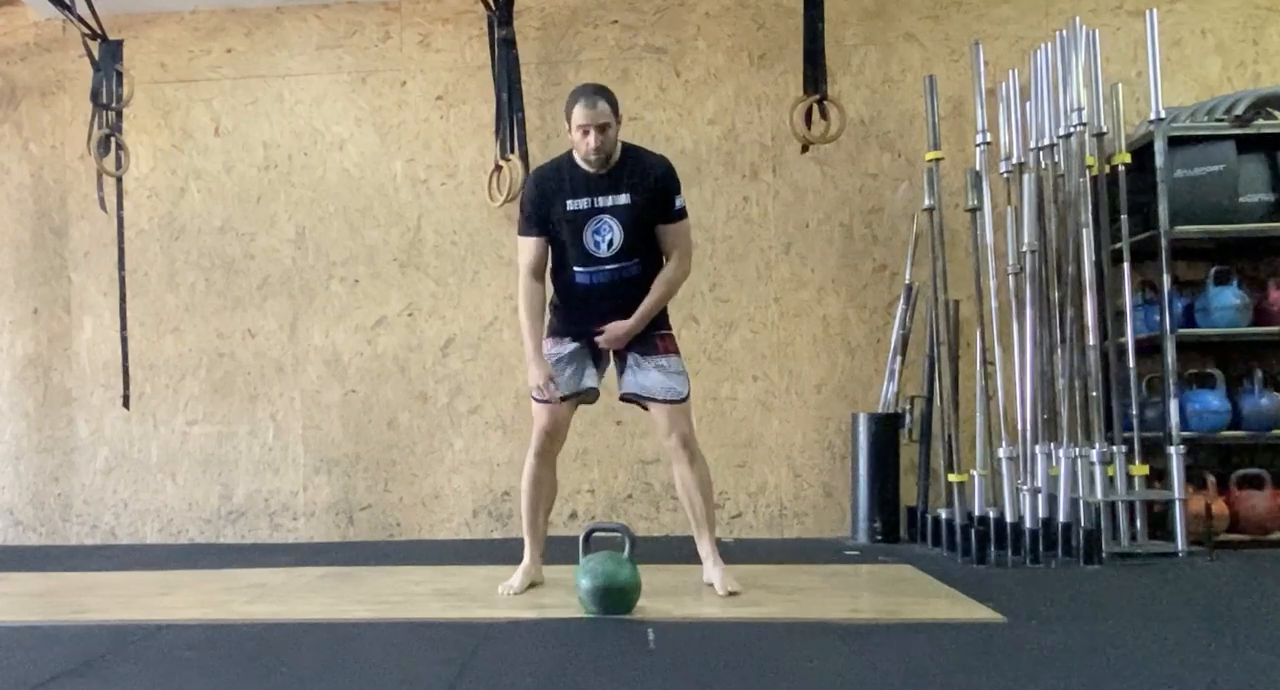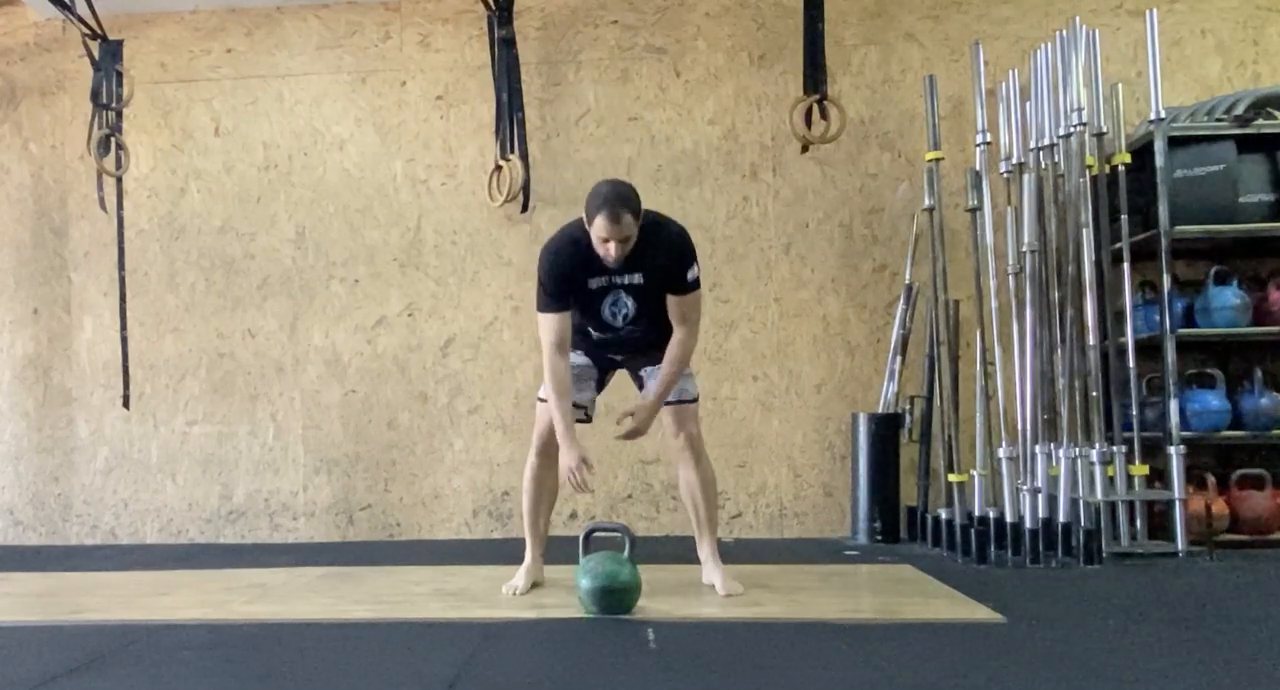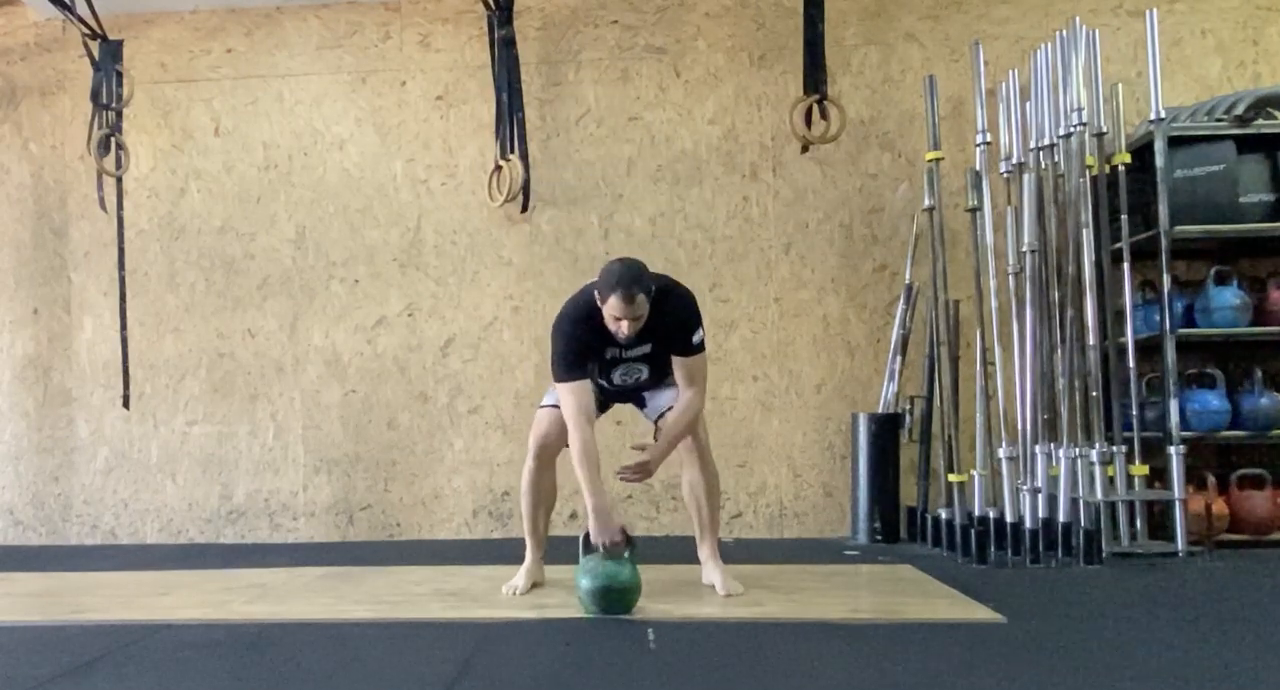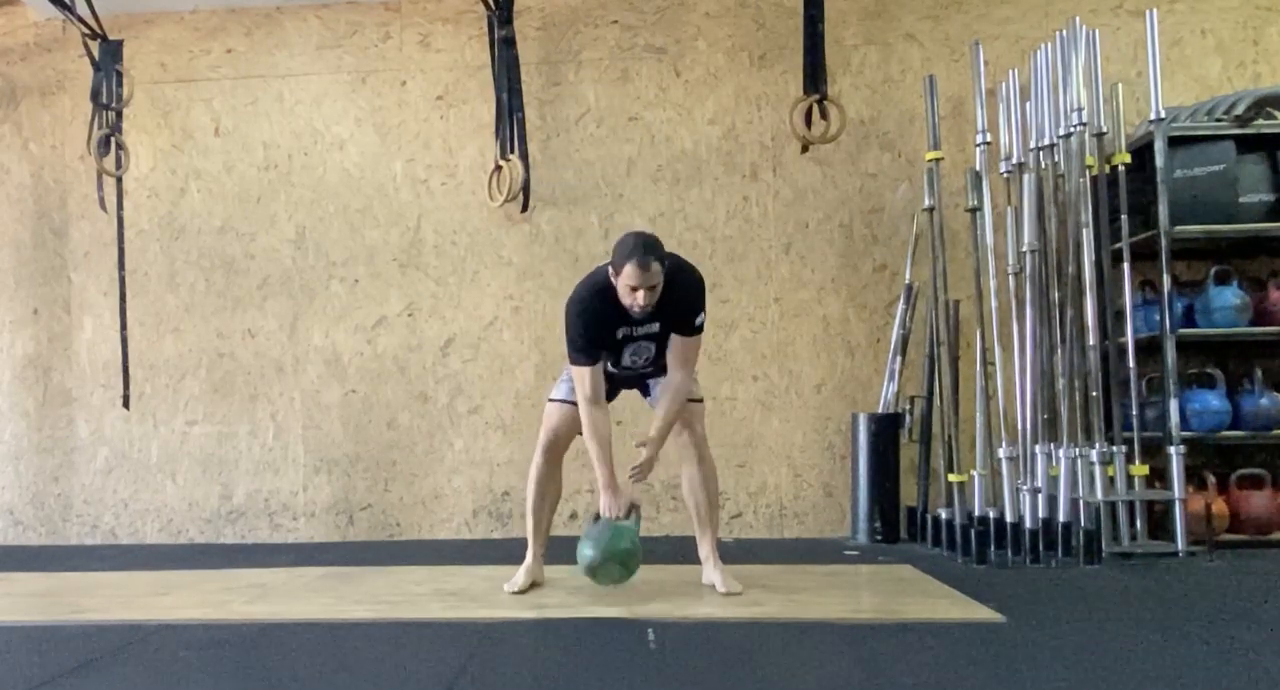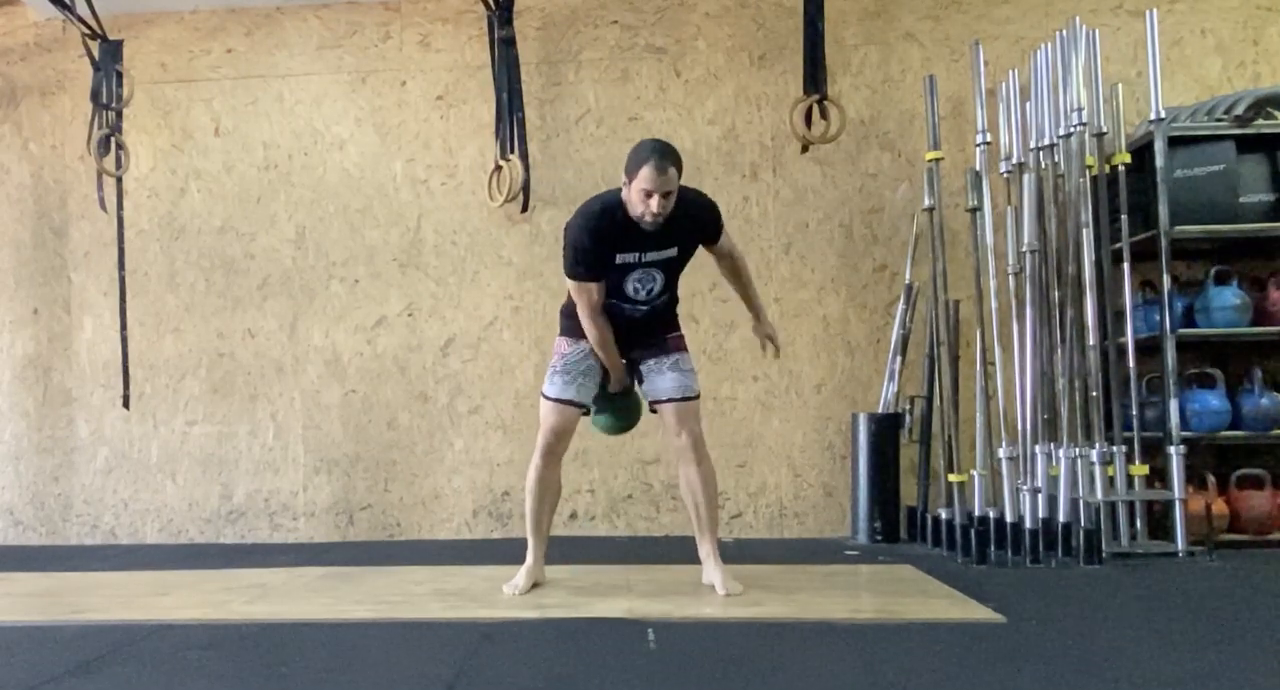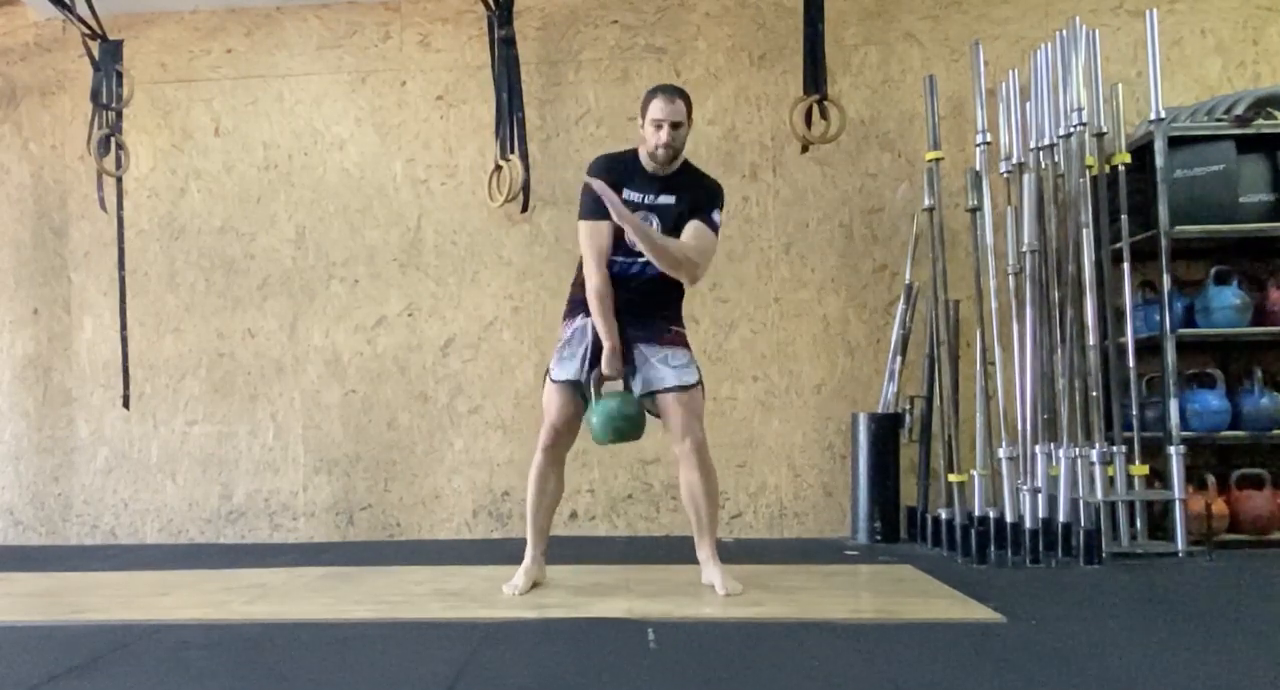
dt=0.4s
person 1, frame 1
left shoulder: (654, 172)
right shoulder: (544, 183)
left elbow: (678, 259)
right elbow: (531, 275)
left wrist: (635, 323)
right wrist: (534, 354)
left hip: (643, 325)
right hip: (571, 329)
left knee: (679, 435)
right knee: (544, 438)
left ankle: (711, 560)
right ankle: (531, 562)
person 1, frame 2
left shoulder: (671, 241)
right shoulder: (560, 252)
left elbow: (685, 329)
right elbow: (554, 349)
left wrist: (654, 403)
right wrist: (568, 440)
left hip: (654, 345)
right hip: (587, 344)
left knee: (687, 436)
right knee: (544, 440)
left ankle: (711, 561)
right ankle: (532, 562)
person 1, frame 3
left shoulder: (677, 304)
right shoulder: (573, 321)
left elbow: (693, 391)
right elbow: (578, 424)
left wrist: (659, 452)
right wrist: (597, 508)
left hip: (658, 375)
right hip: (592, 378)
left knee: (696, 440)
right knee: (541, 445)
left ankle: (711, 562)
right ankle: (532, 562)
person 1, frame 4
left shoulder: (687, 283)
right shoulder: (586, 301)
left elbow: (681, 373)
right elbow: (591, 402)
left wrist: (656, 441)
right wrist: (608, 486)
left hip: (663, 364)
right hip: (600, 366)
left knee: (696, 438)
right knee: (550, 441)
left ankle: (711, 562)
right ankle: (533, 561)
person 1, frame 5
left shoulder: (697, 210)
right shoulder: (589, 224)
left elbow: (729, 256)
right elbow: (589, 310)
left wrist: (758, 316)
right wrist: (615, 370)
left hip: (658, 334)
right hip: (587, 333)
left knee: (689, 440)
right knee: (550, 440)
left ankle: (712, 562)
right ankle: (533, 562)
person 1, frame 6
left shoulder: (704, 191)
right shoulder: (606, 171)
left elbow: (691, 267)
right elbow: (595, 262)
left wrist: (630, 221)
right wrist: (609, 345)
left hip: (657, 327)
right hip: (591, 319)
left knee: (690, 439)
right knee: (553, 436)
left ankle: (710, 562)
right ankle: (532, 562)
